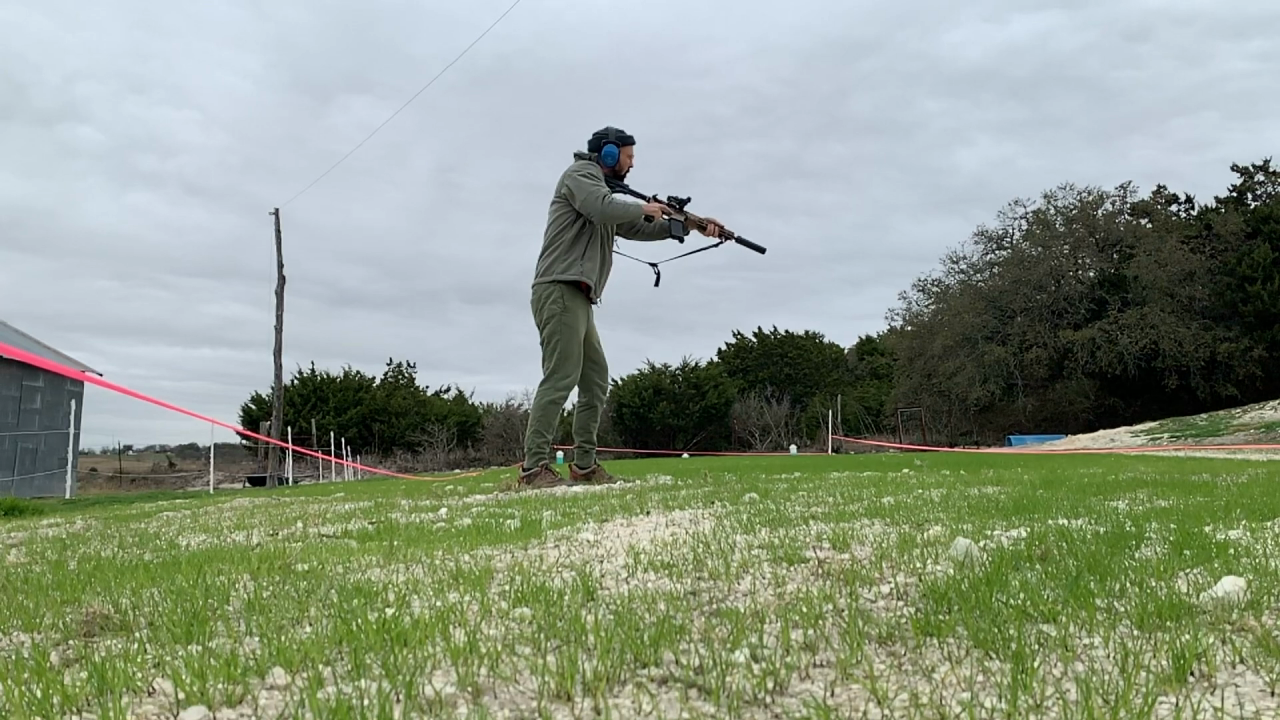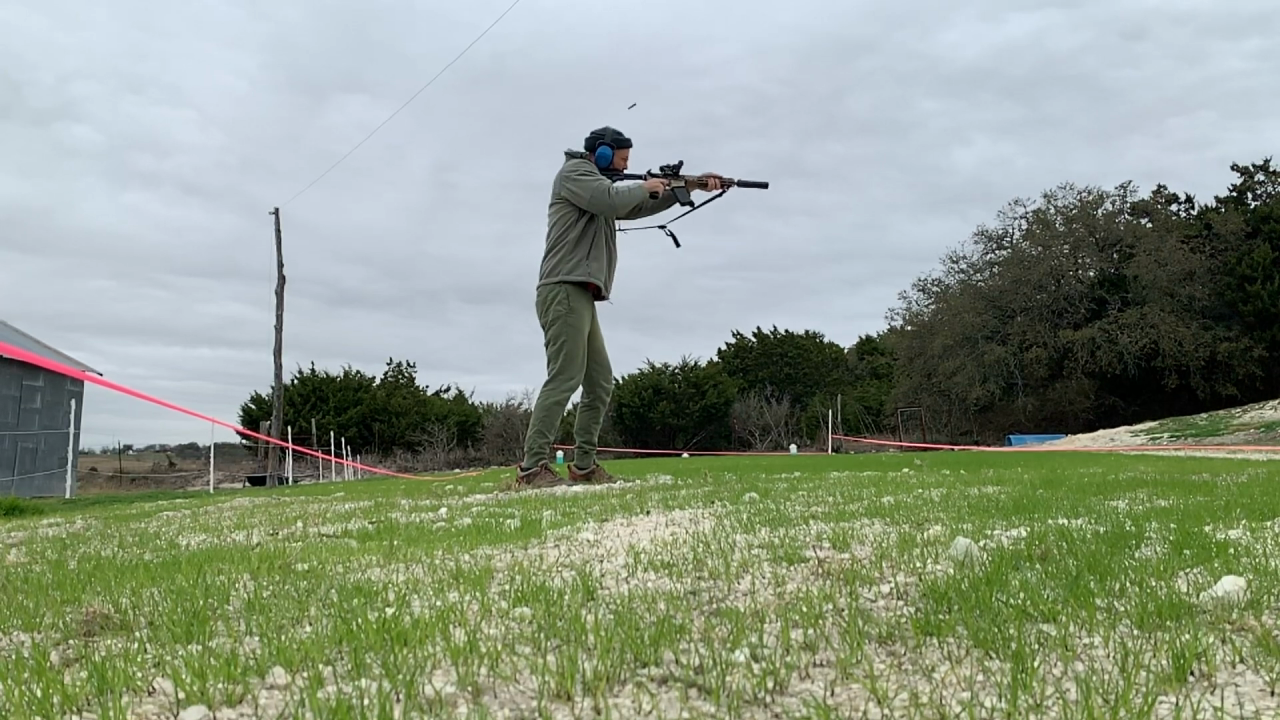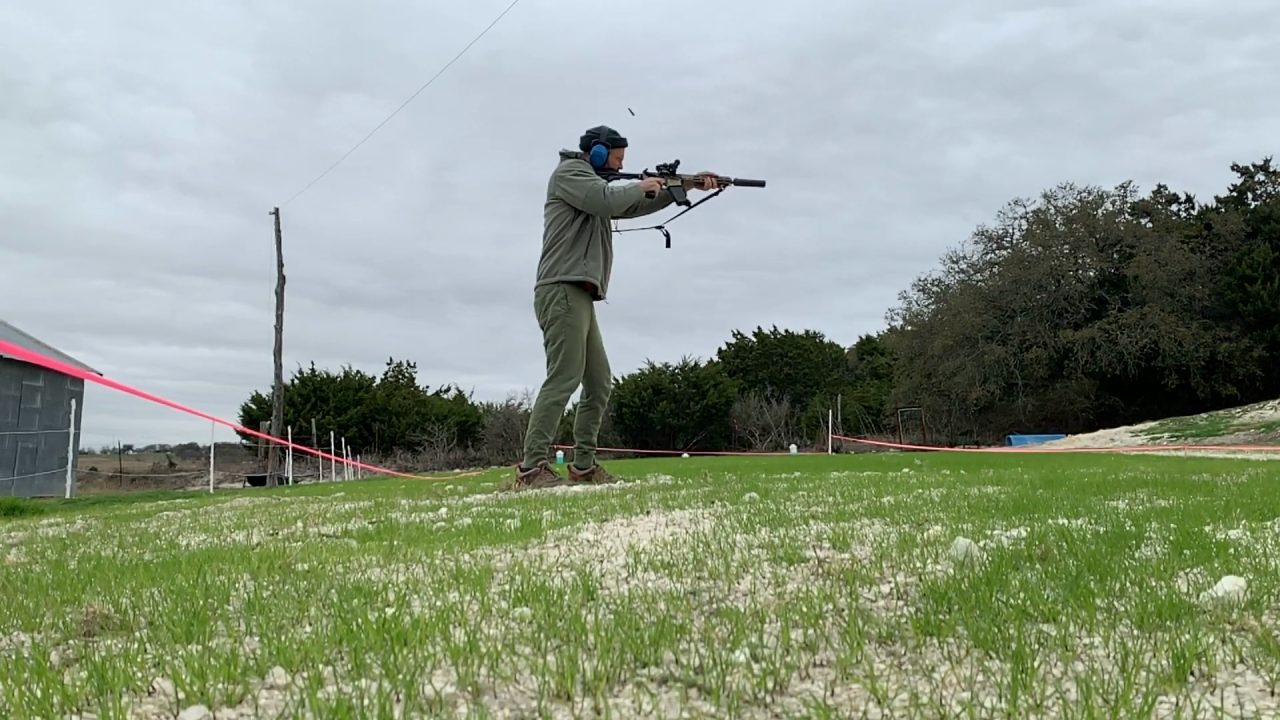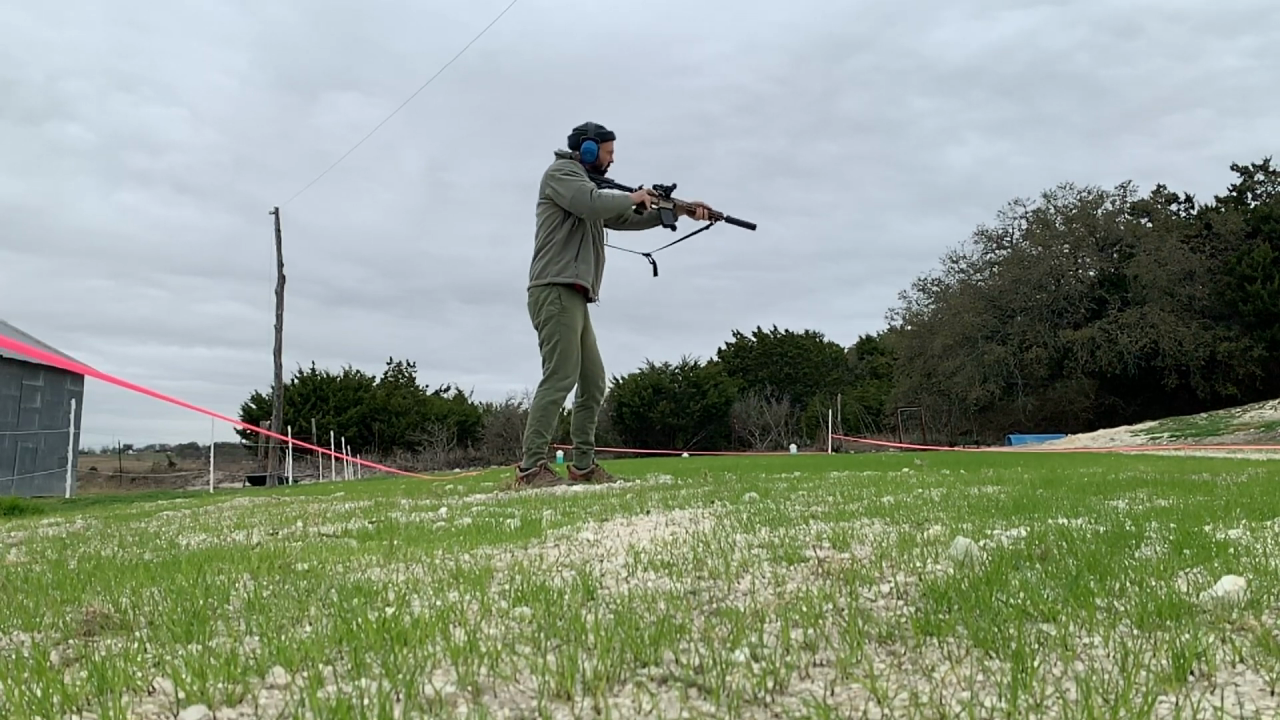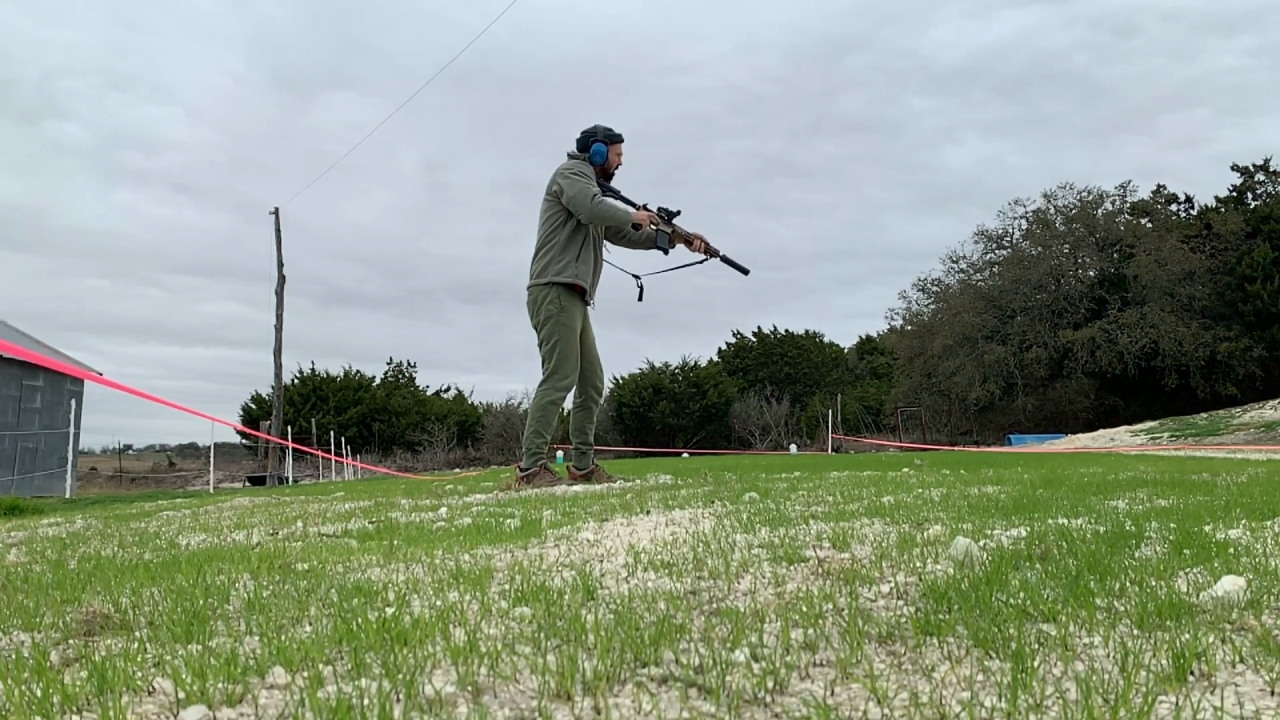
dt=1s
person 1, frame 1
left shoulder: (602, 191)
right shoulder: (581, 172)
left elbow: (639, 229)
right elbow: (602, 209)
right wrist: (643, 208)
left hip: (577, 297)
right hip: (559, 292)
left knee: (595, 381)
right knee: (560, 377)
left ankle: (585, 464)
right ankle: (534, 467)
person 1, frame 2
left shoulder: (600, 186)
right shoulder: (575, 171)
left elbow: (639, 207)
right elbow: (612, 200)
right wrist: (644, 187)
left hip: (580, 295)
right hip: (565, 292)
left knee: (600, 382)
right knee: (565, 377)
left ankle: (584, 464)
right ankle: (532, 467)
person 1, frame 3
left shoulder: (595, 186)
right shoulder: (569, 171)
left elbow: (636, 206)
right elbow: (609, 201)
left wrist: (686, 185)
right wrist: (641, 186)
left hip: (578, 295)
right hip: (563, 292)
left knee: (598, 382)
right knee: (564, 377)
left ankle: (584, 465)
right ankle: (531, 467)
person 1, frame 4
left shoulder: (586, 185)
right shoulder: (561, 172)
left elbow: (626, 219)
right elbow: (594, 205)
left wrist: (679, 209)
right wrist: (633, 198)
left hip: (573, 296)
right hip: (556, 292)
left knee: (593, 381)
right knee: (560, 377)
left ankle: (583, 464)
right ankle: (531, 467)
person 1, frame 5
left shoulder: (591, 187)
right shoulder: (572, 171)
left elbow: (625, 235)
right elbow: (592, 209)
left wrist: (676, 237)
right wrist: (633, 214)
left hip: (572, 297)
right hip: (555, 292)
left knee: (591, 382)
right knee: (560, 377)
left ankle: (583, 465)
right ankle: (531, 467)
